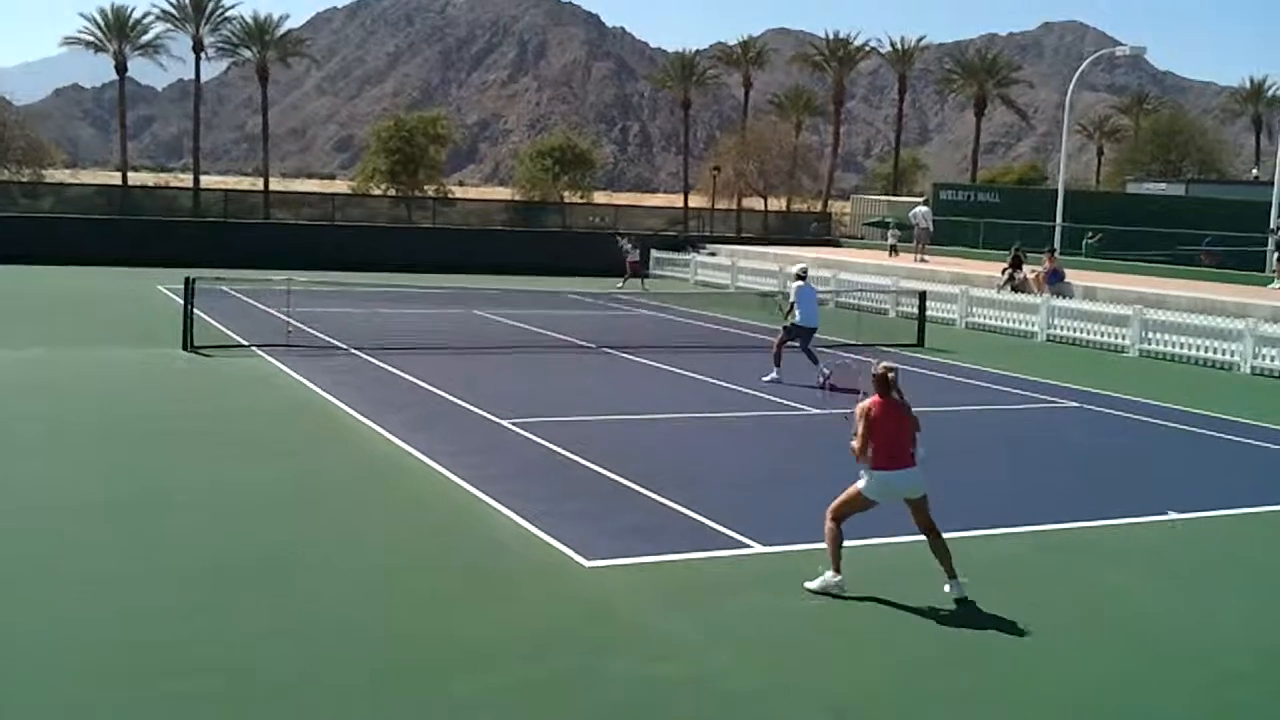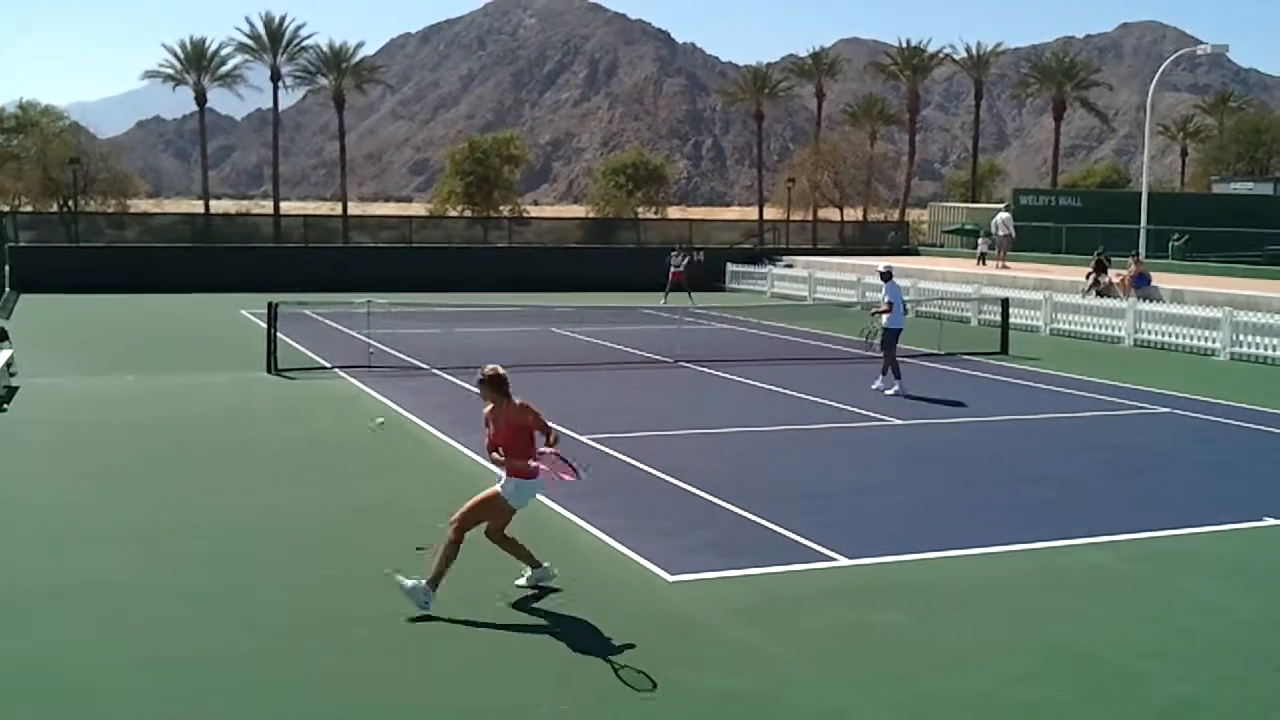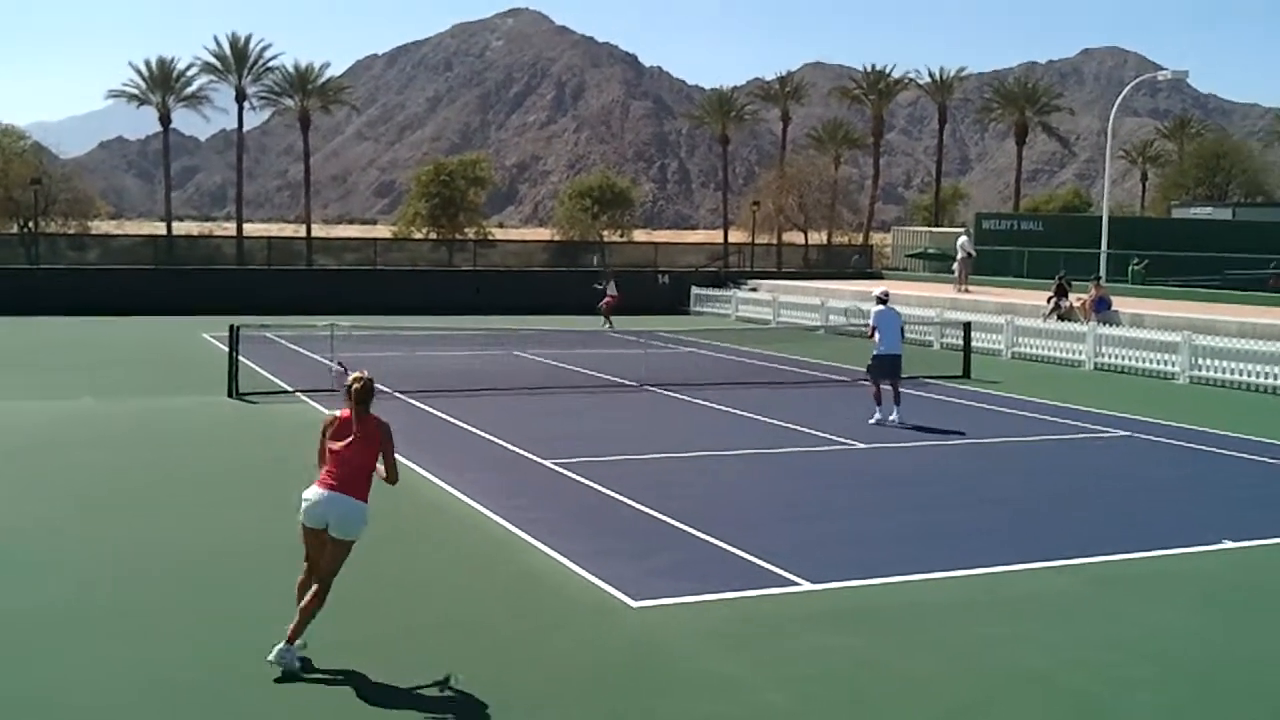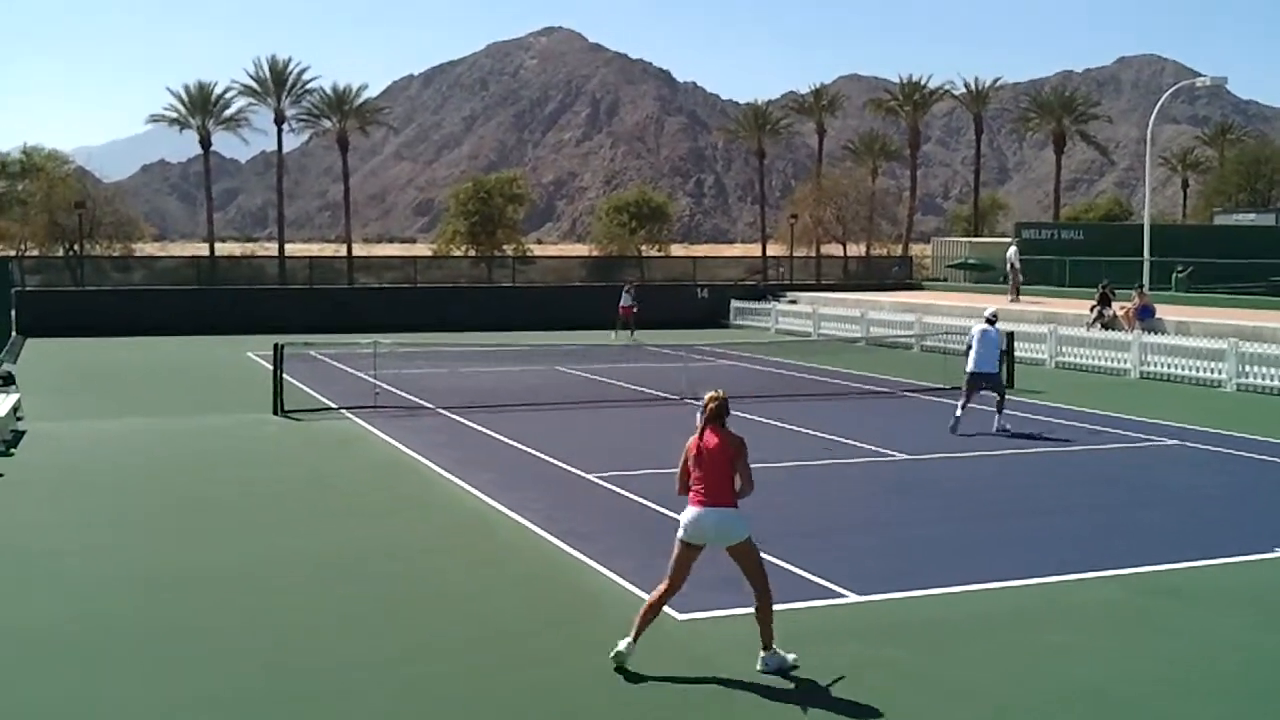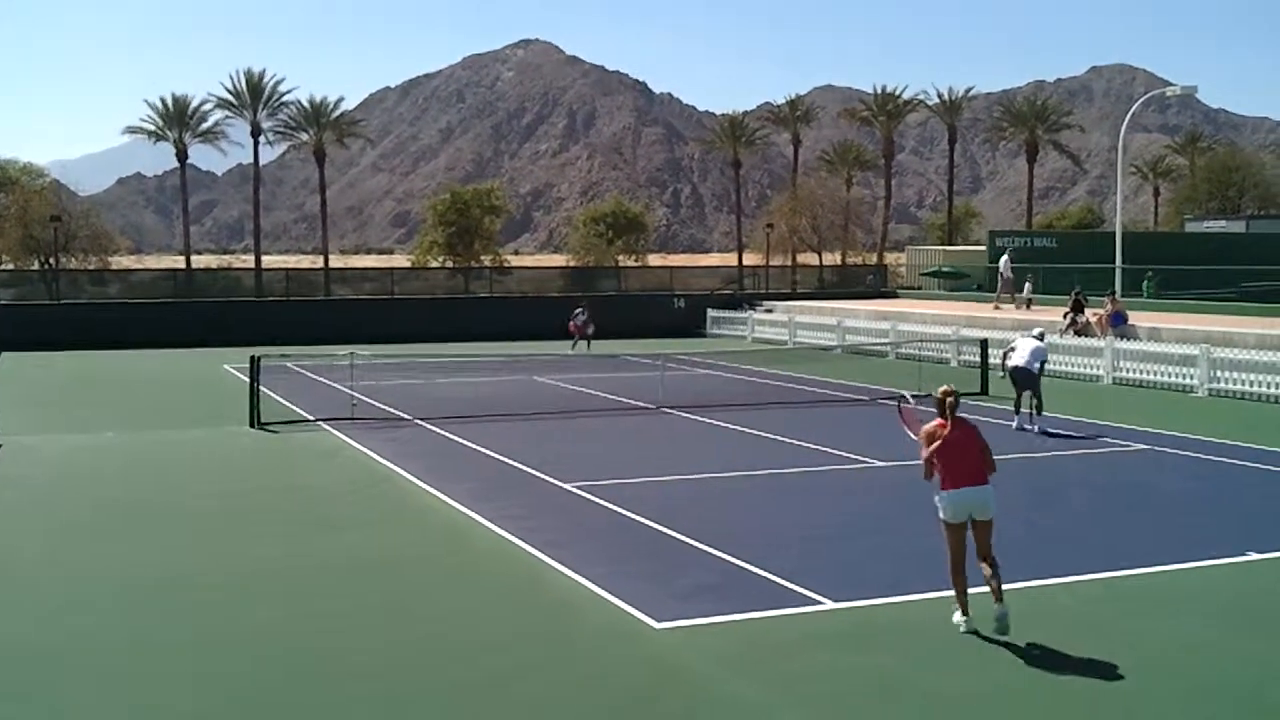
dt=1s
person 1, frame 1
left shoulder: (865, 408)
right shoulder: (905, 409)
left elbow: (861, 452)
right elbow: (910, 449)
left wrist: (855, 447)
left hip: (882, 477)
right hip: (910, 474)
left knee: (833, 516)
right knee: (928, 528)
left ankle: (834, 576)
right ankle: (953, 582)
person 1, frame 2
left shoulder: (521, 408)
right shoulder: (490, 412)
left elbow: (551, 434)
right elbow: (493, 453)
right wrist: (511, 461)
left hip: (521, 485)
right hip: (513, 480)
left knee: (458, 525)
right knee: (494, 532)
left ankle: (428, 590)
right ankle: (538, 569)
person 1, frame 3
left shoulder: (332, 421)
right shoulder: (382, 429)
right elbow: (392, 479)
left hip: (319, 497)
right hip: (351, 507)
left knee: (312, 569)
right knee: (323, 582)
left ankle: (291, 642)
right ankle: (287, 646)
person 1, frame 4
left shoulder: (693, 442)
right shoulder: (735, 442)
left elbow: (682, 489)
right elbow: (747, 485)
right wrist: (733, 496)
left hip: (695, 515)
right hip: (727, 518)
left knee: (670, 586)
right knee: (760, 585)
left ankle: (628, 644)
right ankle: (768, 654)
person 1, frame 5
left shoulder: (930, 431)
right shoulder: (972, 427)
left elbow: (928, 474)
right elbow: (991, 467)
left hip: (953, 496)
right hip: (982, 492)
left knee: (957, 559)
right knee: (986, 556)
left ankle: (964, 616)
right ankle: (999, 604)
